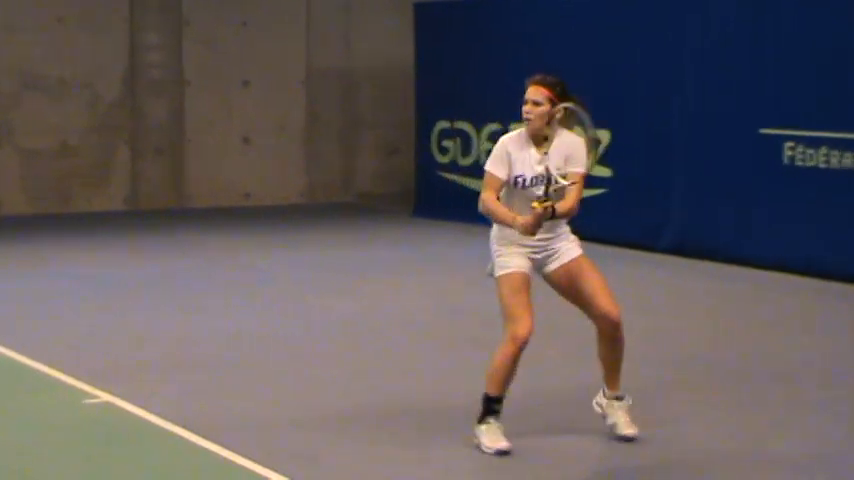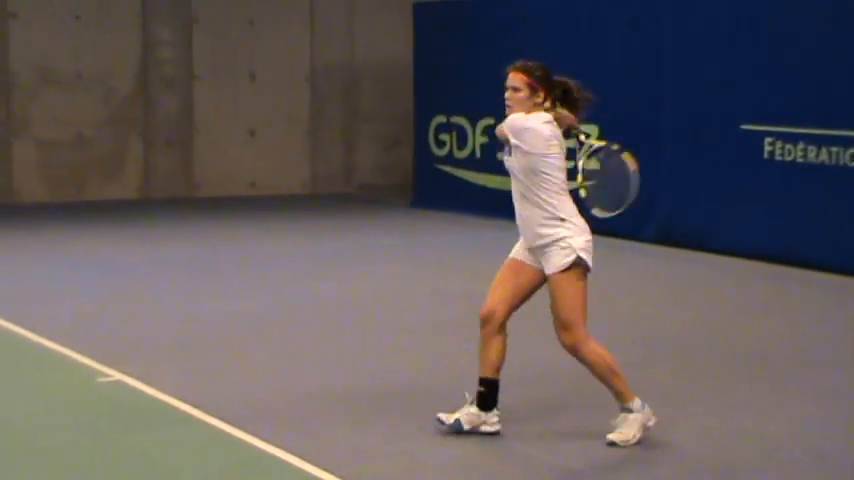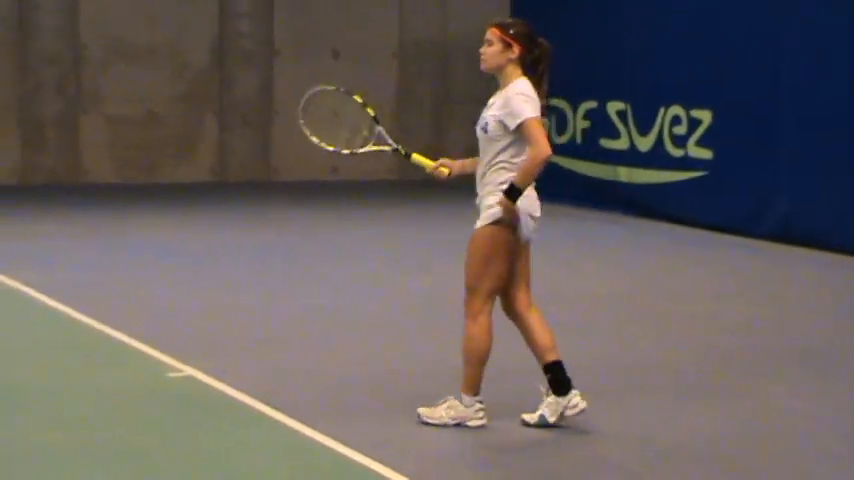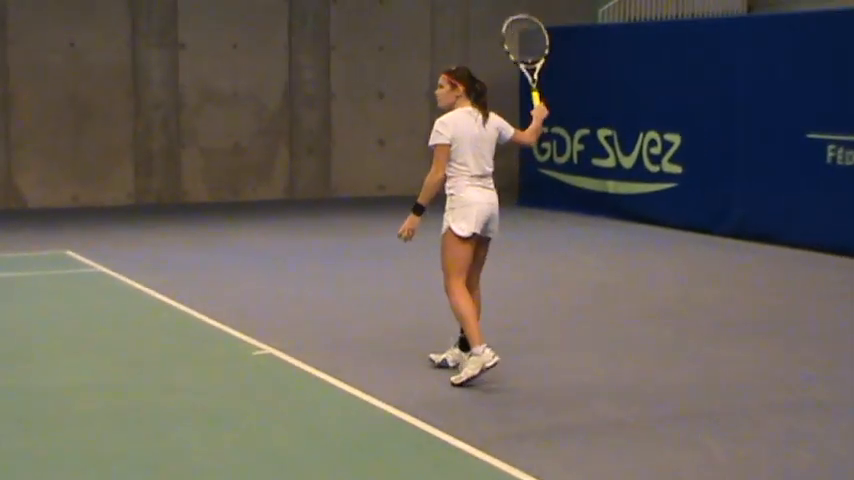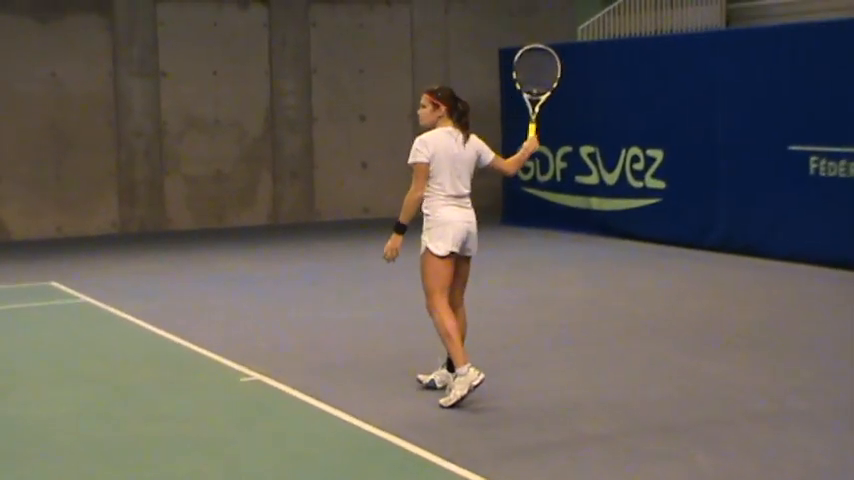
dt=1s
person 1, frame 1
left shoulder: (572, 143)
right shoulder: (508, 144)
left elbow: (571, 197)
right elbow: (487, 202)
left wrist: (552, 209)
right wrist: (519, 220)
left hip: (557, 244)
right hip: (512, 248)
left knee: (610, 318)
right knee: (519, 334)
left ankle: (612, 398)
right ankle: (488, 419)
person 1, frame 2
left shoulder: (521, 124)
right shoulder: (546, 127)
left elbow: (504, 129)
left wrist: (539, 111)
left hip: (562, 240)
right hip: (533, 242)
left knee: (574, 338)
right knee: (492, 317)
left ankle: (634, 409)
right ankle: (483, 410)
person 1, frame 3
left shoulder: (516, 94)
right shoulder: (509, 93)
left elbow: (540, 152)
left wrist: (509, 195)
right wrist: (459, 166)
left hip: (505, 209)
right hip: (508, 209)
left knee: (476, 305)
right knee: (519, 304)
left ankle: (468, 403)
right ankle: (562, 394)
person 1, frame 4
left shoulder: (446, 123)
right shoulder: (491, 119)
left elbow: (438, 174)
right elbow: (528, 139)
left wrist: (415, 213)
right wrist: (539, 116)
left hip: (464, 203)
right hip: (489, 202)
left knee: (454, 284)
right knee: (471, 283)
left ankle: (480, 351)
right ankle: (463, 349)
person 1, frame 5
left shoulder: (425, 141)
right shoulder: (471, 141)
left elbow: (416, 193)
right elbow: (508, 167)
left wrist: (398, 232)
right wrist: (527, 149)
left hip: (441, 223)
right hip: (467, 221)
left knee: (437, 303)
right knee: (455, 303)
left ankle: (465, 371)
right ankle: (450, 370)
